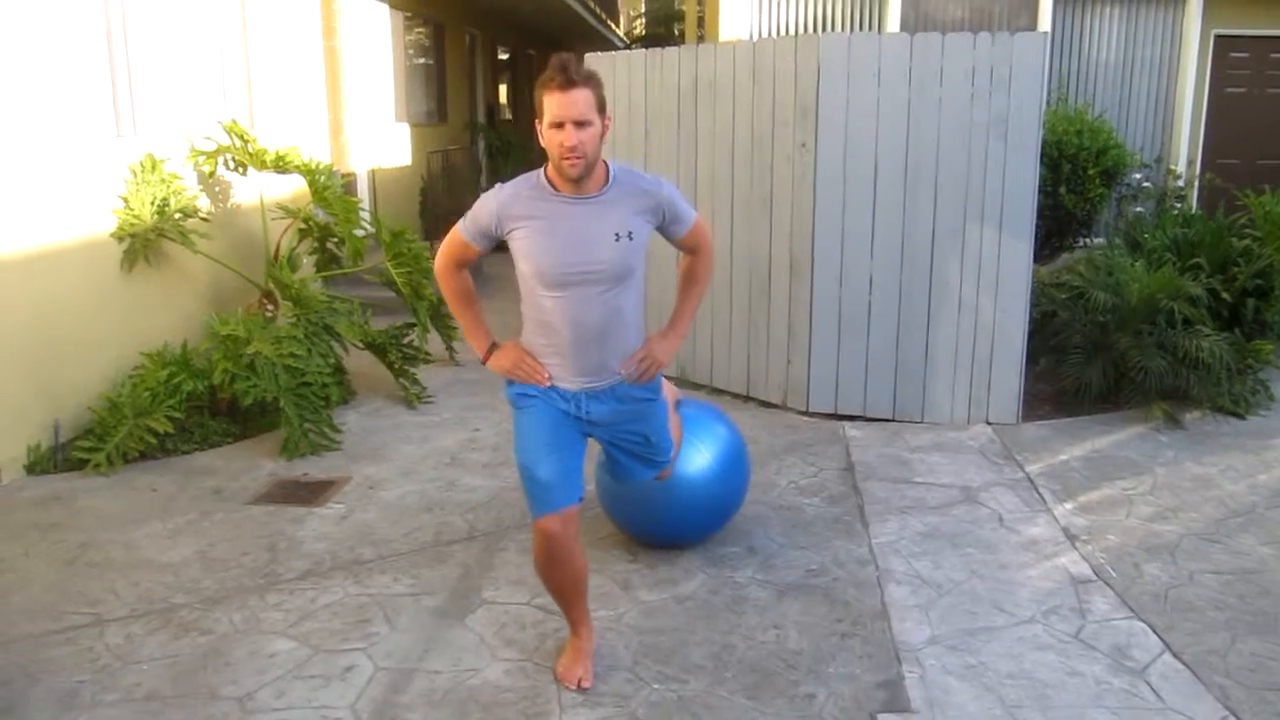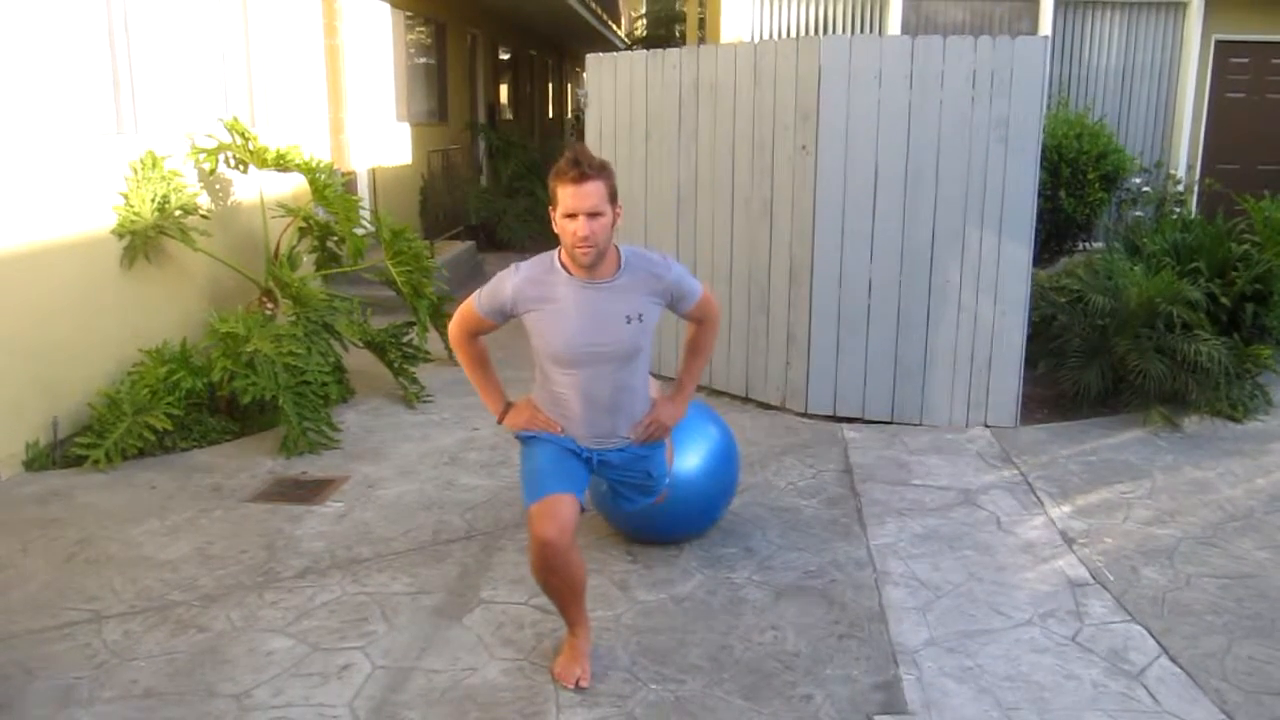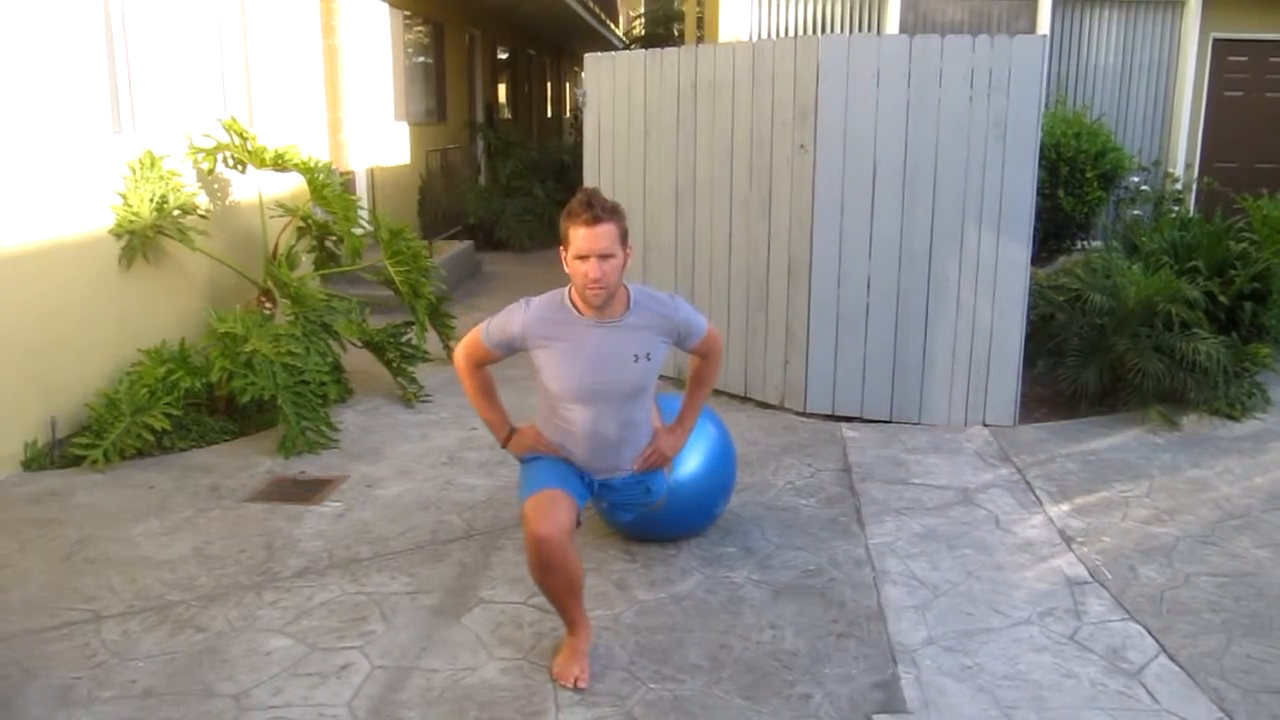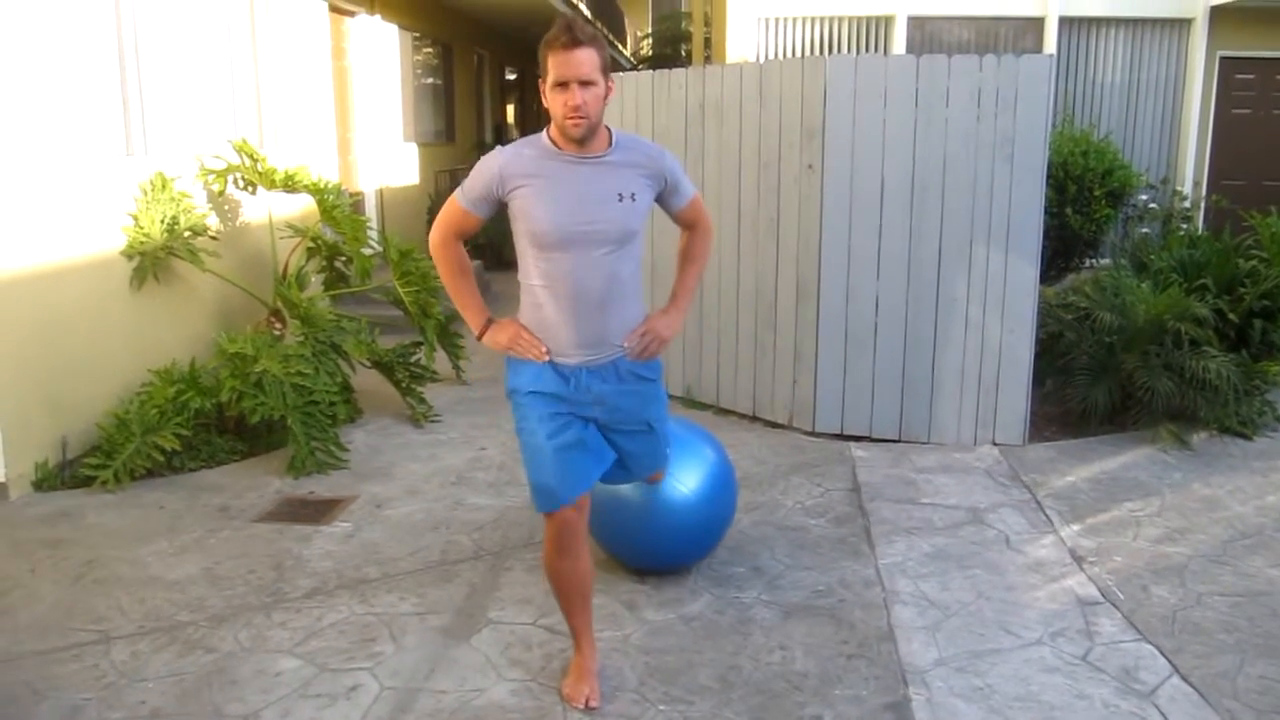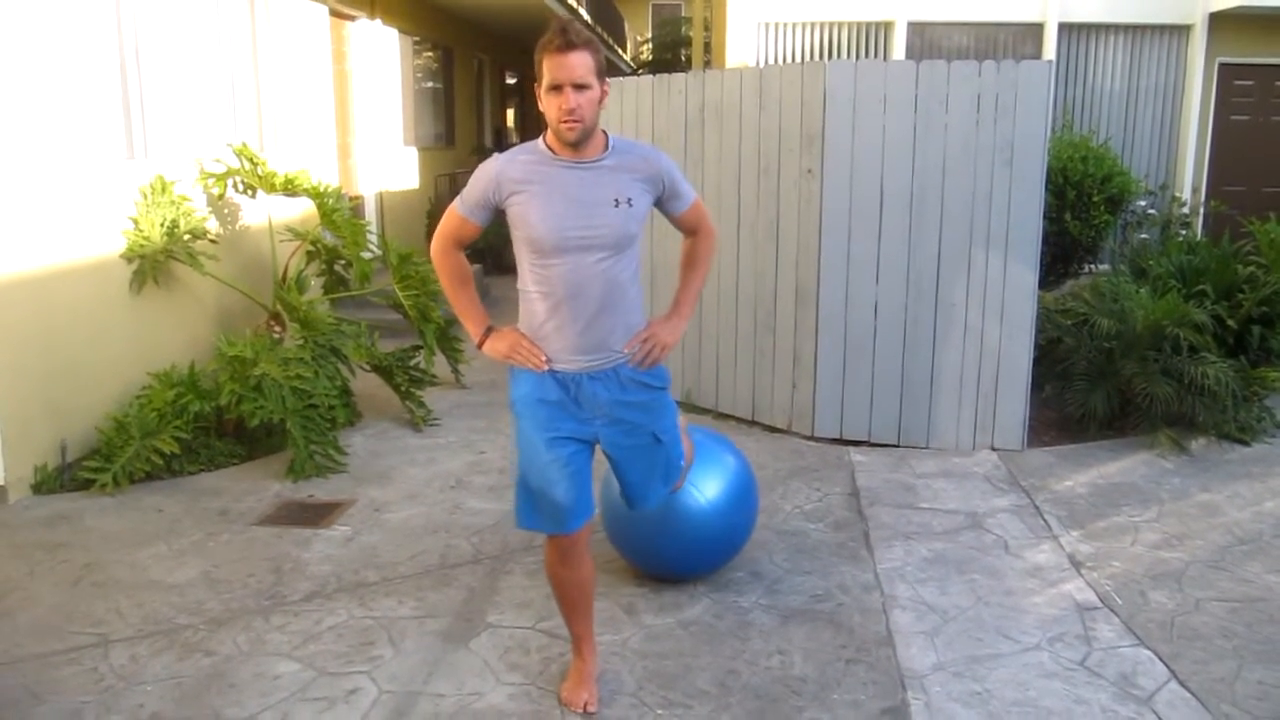
dt=1s
person 1, frame 1
left shoulder: (649, 194)
right shoulder: (506, 204)
left elbow: (701, 249)
right elbow: (449, 264)
left wrist: (674, 334)
right wrist: (488, 348)
left hip: (626, 383)
right hip: (545, 391)
left knee: (657, 471)
right knee: (554, 528)
left ankle: (664, 398)
right ankle: (580, 632)
person 1, frame 2
left shoulder: (659, 275)
right shoulder: (522, 284)
left elbow: (707, 318)
right elbow: (461, 331)
left wrist: (678, 399)
right wrist: (503, 408)
left hip: (633, 434)
right hip: (556, 435)
left knee: (651, 498)
right knee: (549, 536)
right ankle: (577, 633)
person 1, frame 3
left shoulder: (666, 314)
right shoulder: (531, 319)
left elbow: (711, 351)
right elbow: (466, 358)
left wrist: (680, 430)
right wrist: (507, 434)
left hip: (634, 463)
right hip: (557, 458)
left knee: (648, 511)
right knee: (545, 535)
right ankle: (577, 631)
person 1, frame 4
left shoulder: (649, 161)
right shoulder: (507, 166)
left elbow: (699, 227)
right elbow: (444, 238)
left wrist: (676, 311)
right wrist: (484, 325)
left hip: (628, 366)
right hip: (544, 373)
left knee: (649, 473)
right knee: (566, 516)
left ankle: (617, 451)
right ankle: (584, 652)
person 1, frame 5
left shoulder: (647, 166)
right shoulder: (504, 173)
left elbow: (701, 233)
right elbow: (445, 246)
left wrist: (678, 318)
right wrist: (484, 332)
left hip: (630, 371)
right hip: (545, 382)
left knee: (664, 486)
right knee: (566, 532)
left ankle: (671, 426)
right ankle: (583, 656)
